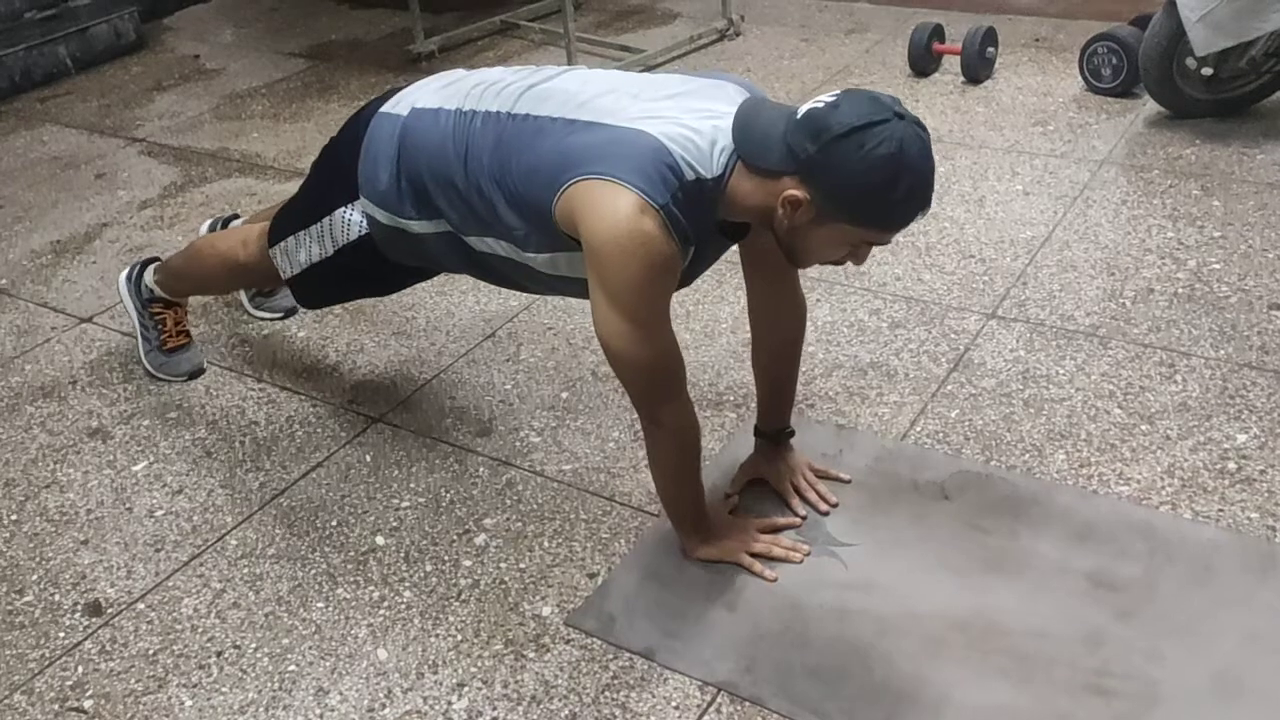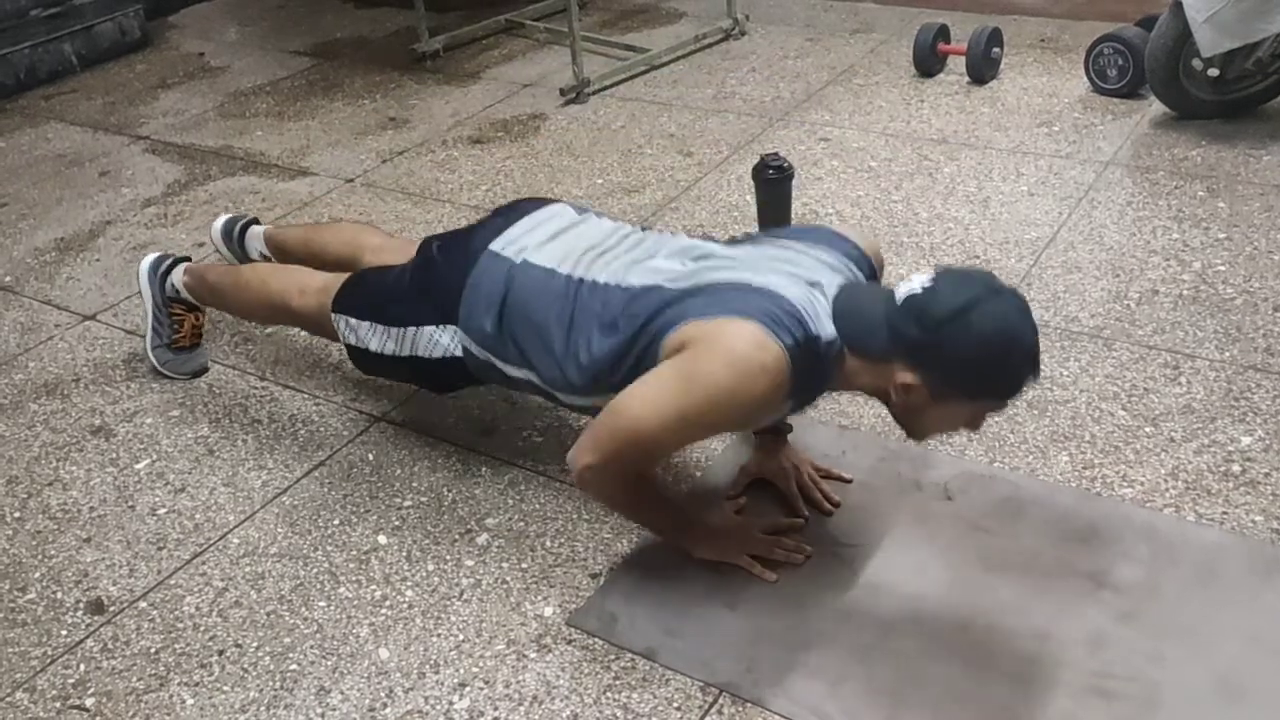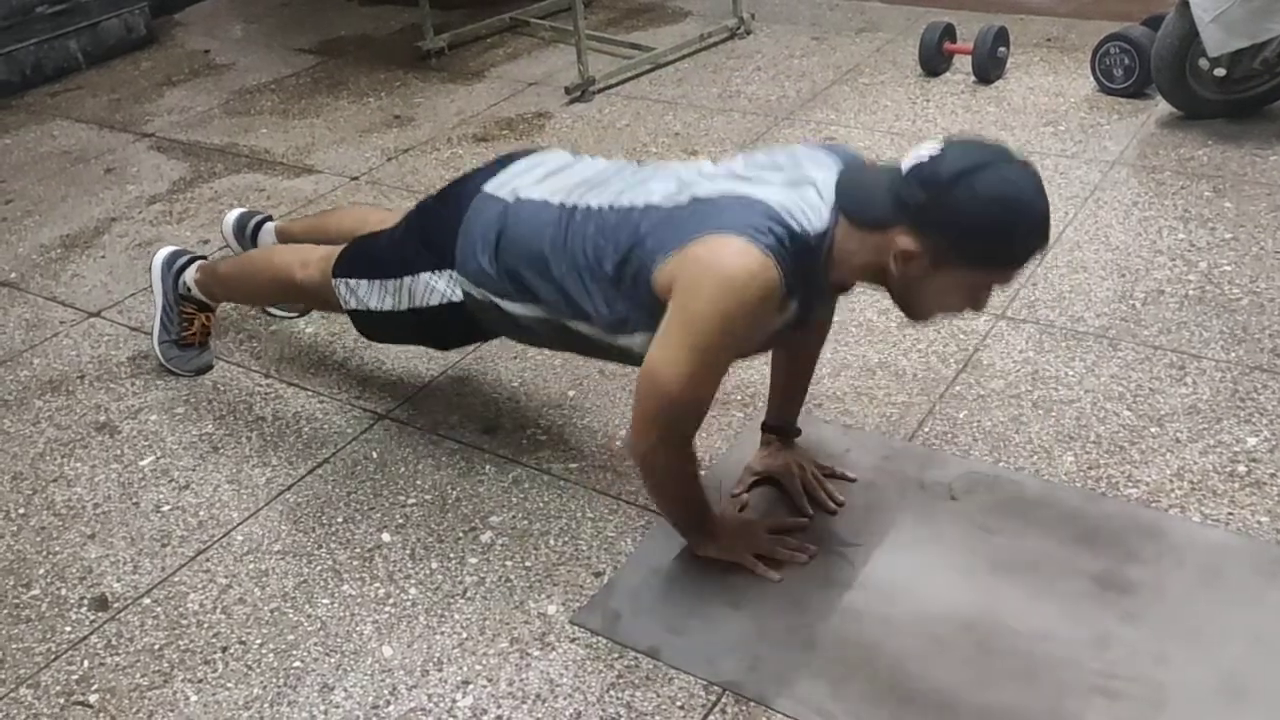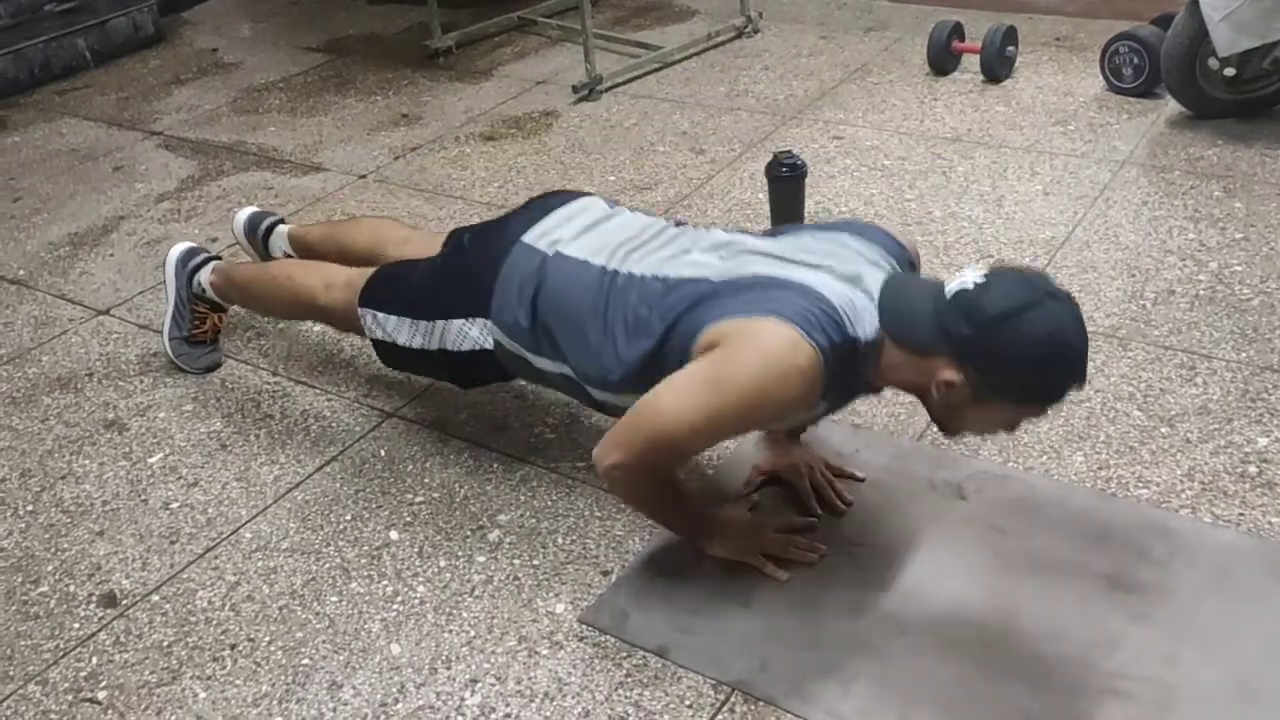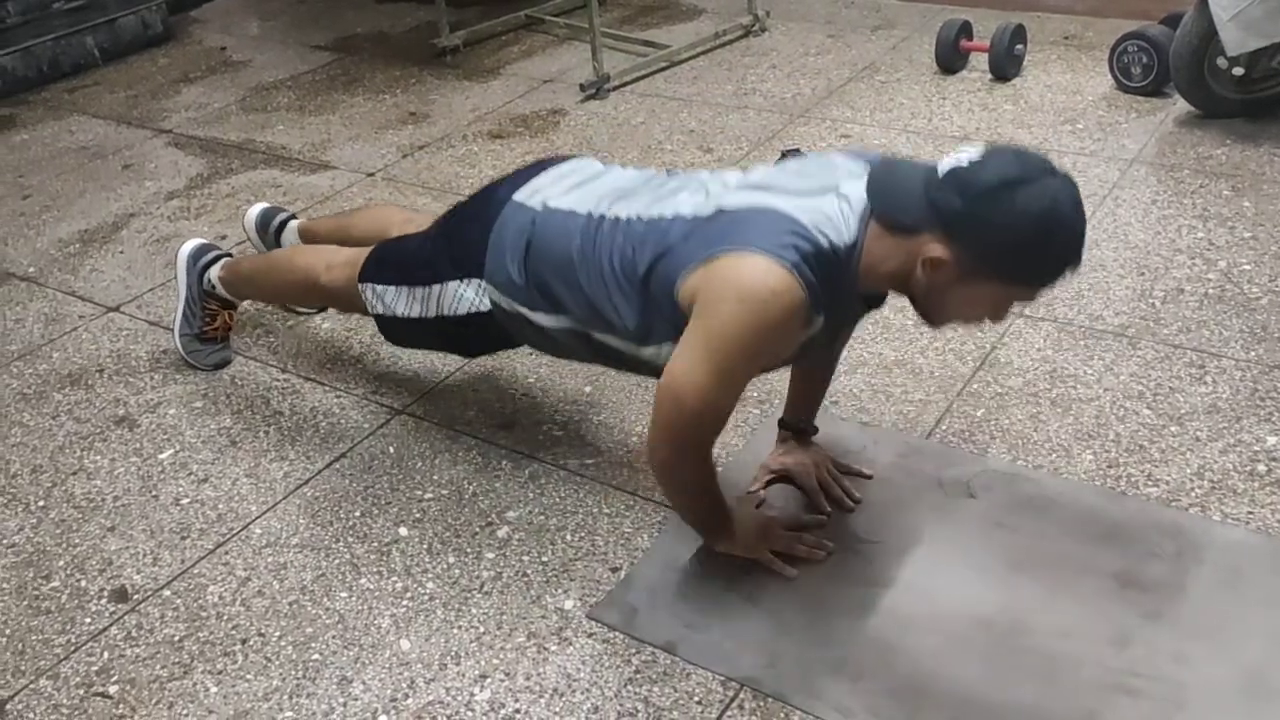
dt=1s
person 1, frame 1
left shoulder: (772, 139)
right shoulder: (634, 219)
left elbow: (778, 300)
right elbow: (662, 407)
left wrist: (774, 442)
right wrist: (699, 532)
left hip: (466, 126)
right hip: (401, 164)
left knee: (303, 238)
right knee: (272, 260)
left ankle: (238, 226)
right ankle: (154, 285)
person 1, frame 2
left shoulder: (858, 262)
right shoulder: (756, 364)
right elbow: (595, 460)
left wrist: (770, 442)
right wrist: (698, 532)
left hip: (558, 239)
right hip: (493, 308)
left knee: (391, 258)
right knee: (327, 303)
left ankle: (255, 234)
right ankle: (182, 281)
person 1, frame 3
left shoulder: (856, 190)
right shoulder: (742, 272)
left elbow: (806, 307)
right elbow: (653, 438)
left wrist: (781, 439)
right wrist: (709, 532)
left hip: (549, 194)
right hip: (483, 249)
left knee: (387, 234)
right knee: (336, 282)
left ankle: (265, 231)
right ankle: (192, 281)
person 1, frame 4
left shoulder: (893, 263)
right shoulder: (789, 368)
right elbow: (621, 456)
left wrist: (785, 439)
right wrist: (712, 531)
left hip: (587, 231)
right hip: (521, 298)
left knee: (419, 254)
right knee: (353, 298)
left ankle: (279, 231)
right ankle: (207, 277)
person 1, frame 5
left shoulder: (889, 198)
right shoulder: (765, 288)
right elbow: (670, 450)
left wrist: (799, 435)
right wrist: (725, 531)
left hip: (579, 198)
right hip: (513, 258)
left knee: (417, 238)
right knee: (356, 283)
left ankle: (289, 228)
right ankle: (216, 274)
